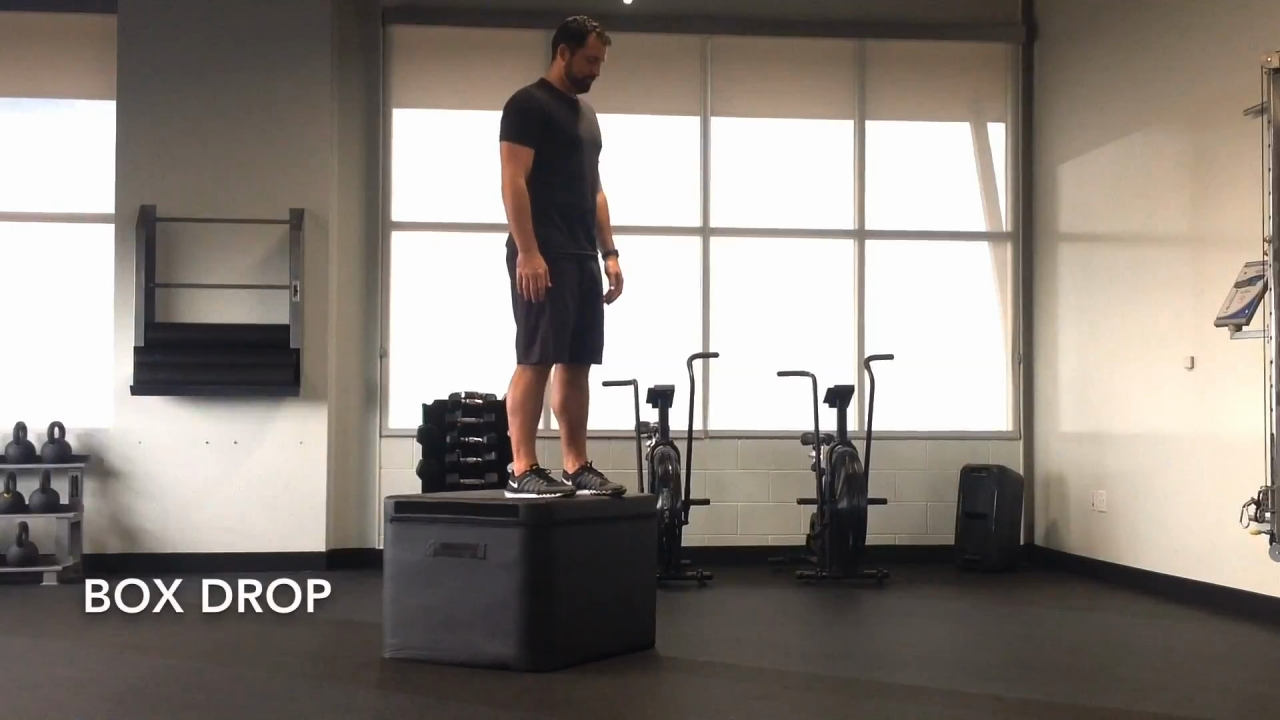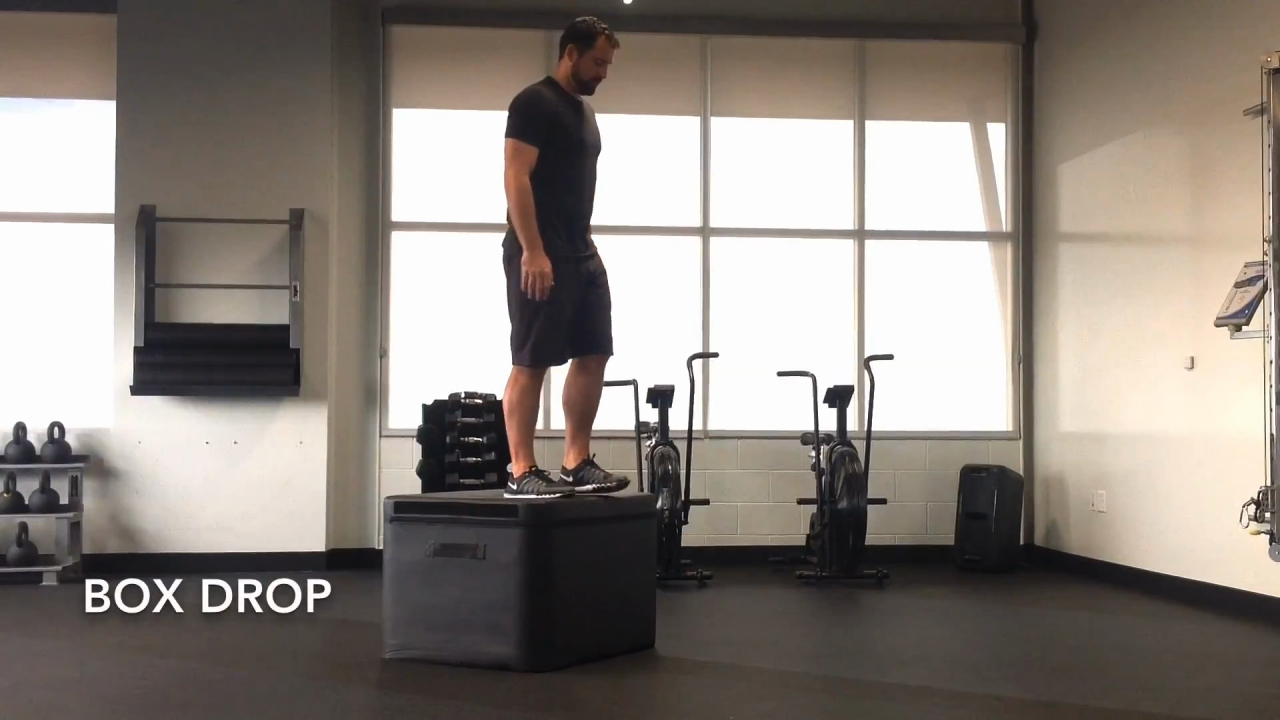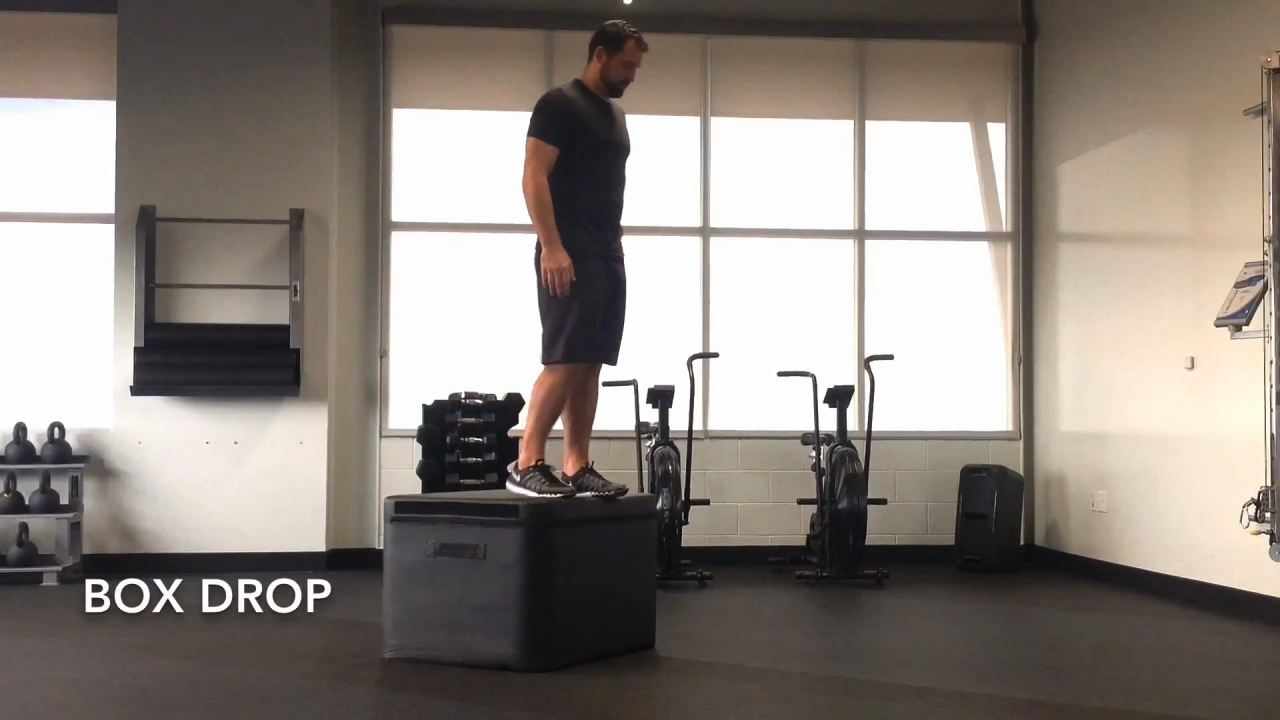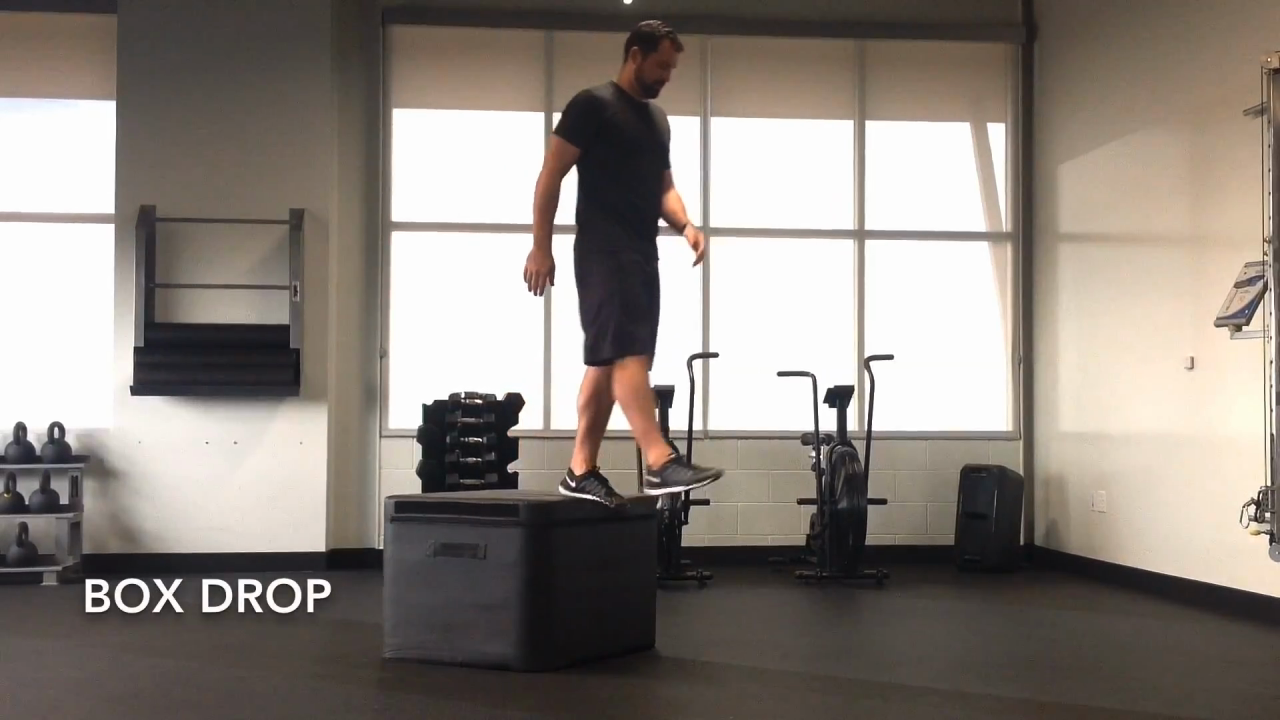
dt=0.4s
person 1, frame 1
left shoulder: (585, 113)
right shoulder: (528, 104)
right elbow: (513, 181)
left wrist: (609, 252)
right wrist: (528, 251)
left hip: (582, 257)
right hip: (543, 256)
left knee: (577, 365)
right knee: (536, 361)
left ankle: (576, 467)
right ankle: (523, 471)
person 1, frame 2
left shoulder: (583, 110)
right shoulder: (534, 103)
right elbow: (516, 179)
left wrist: (589, 249)
right wrist: (533, 251)
left hip: (580, 256)
right hip: (540, 256)
left knee: (593, 355)
right knee: (531, 363)
left ankle: (576, 463)
right ankle: (522, 472)
person 1, frame 3
left shoulder: (615, 114)
right shoulder: (560, 104)
right elbow: (535, 178)
left wrist: (613, 252)
right wrist: (552, 248)
left hip: (607, 257)
right hip: (567, 256)
left knee: (590, 366)
right knee: (566, 361)
left ankle: (577, 469)
right ankle: (527, 465)
person 1, frame 4
left shoulder: (657, 119)
right shoulder: (592, 105)
left elbow: (664, 188)
right elbow: (550, 176)
left wrist: (687, 227)
right wrist: (540, 248)
left hip: (642, 253)
right hip: (605, 251)
left knee: (606, 363)
right knee: (629, 356)
left ankle: (581, 470)
right ankle: (660, 463)
